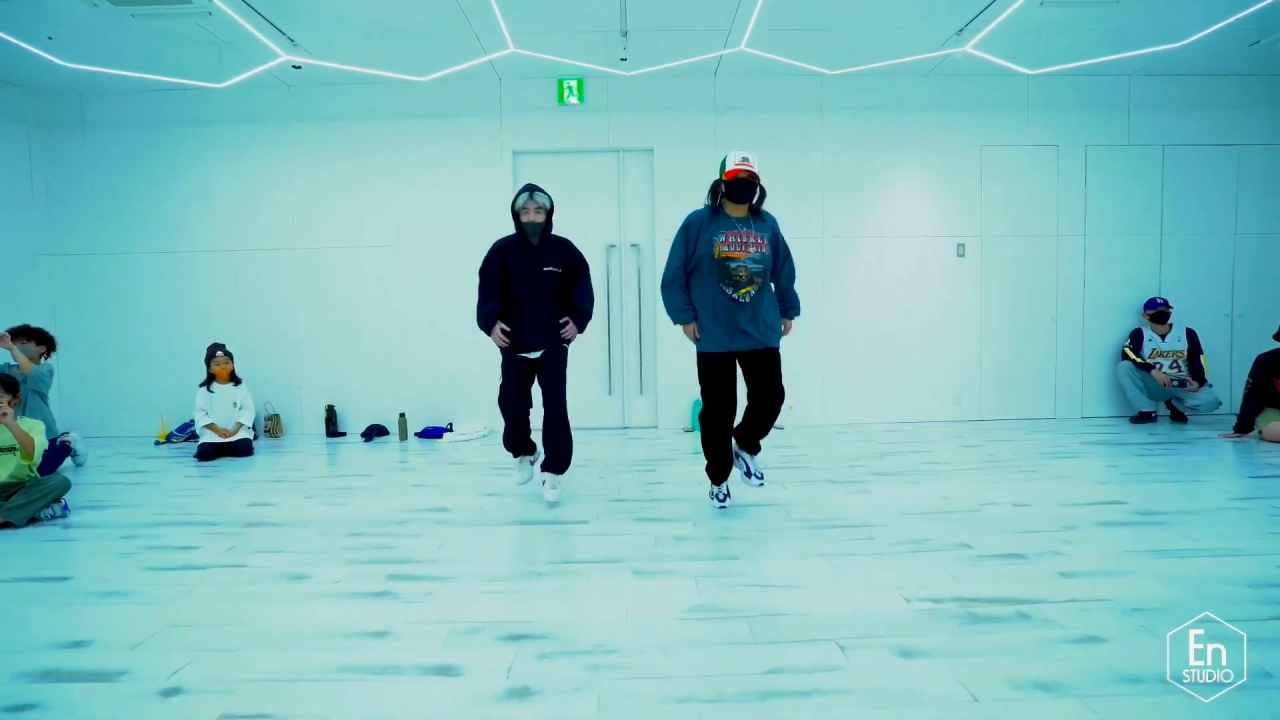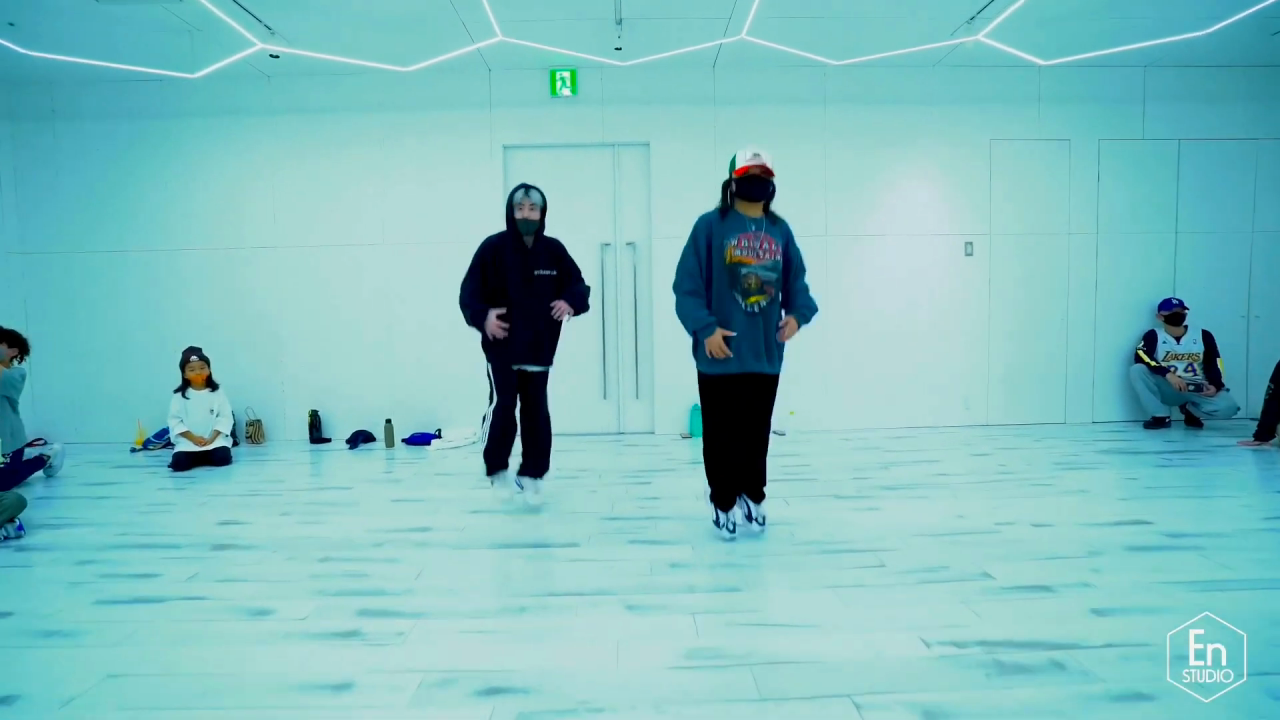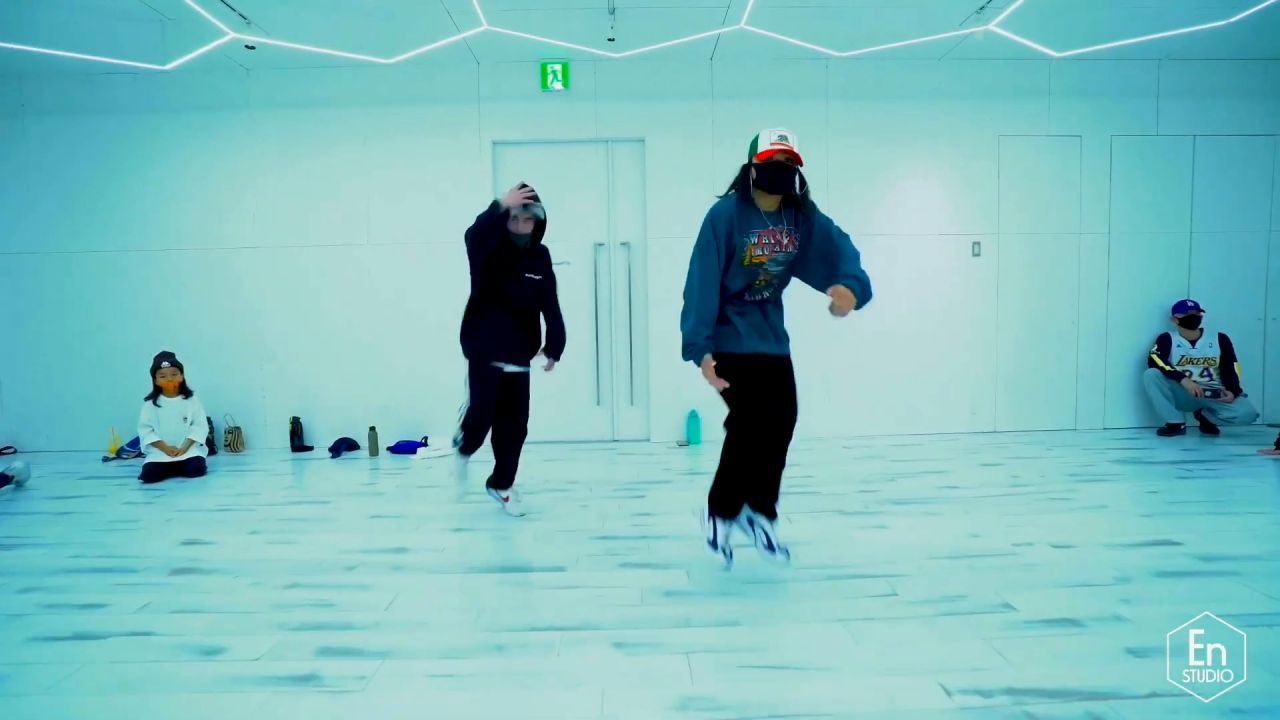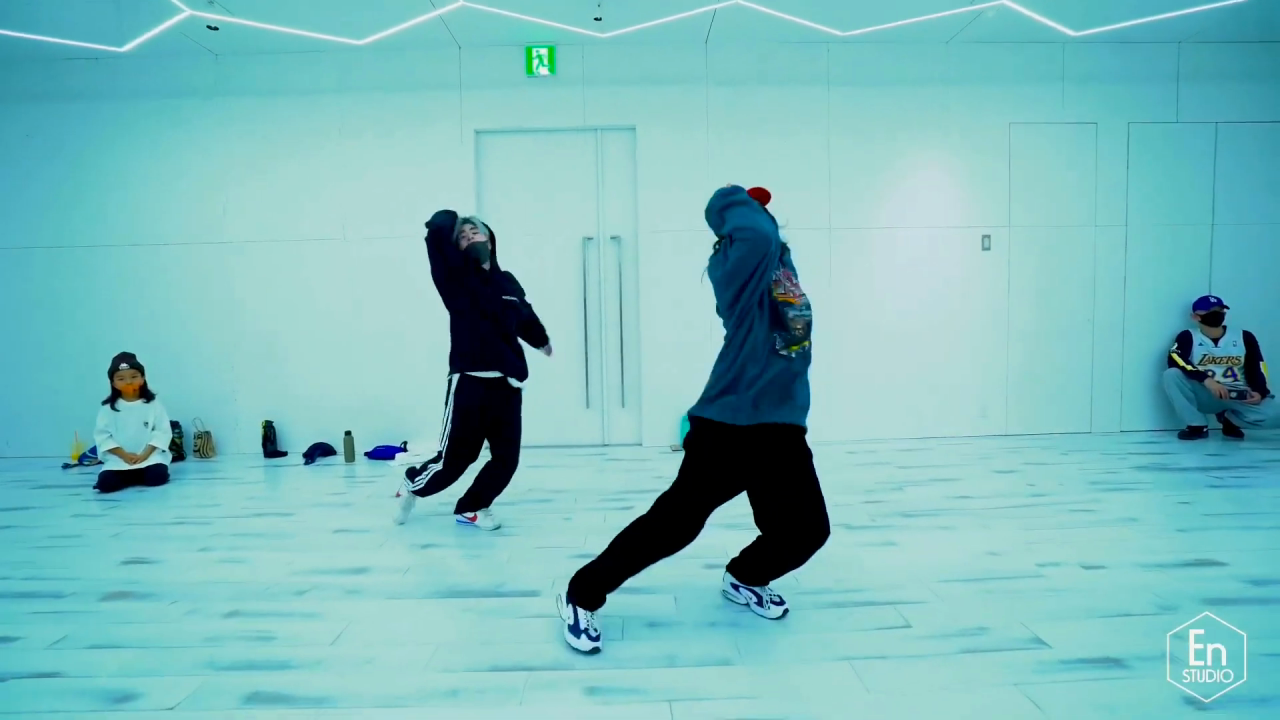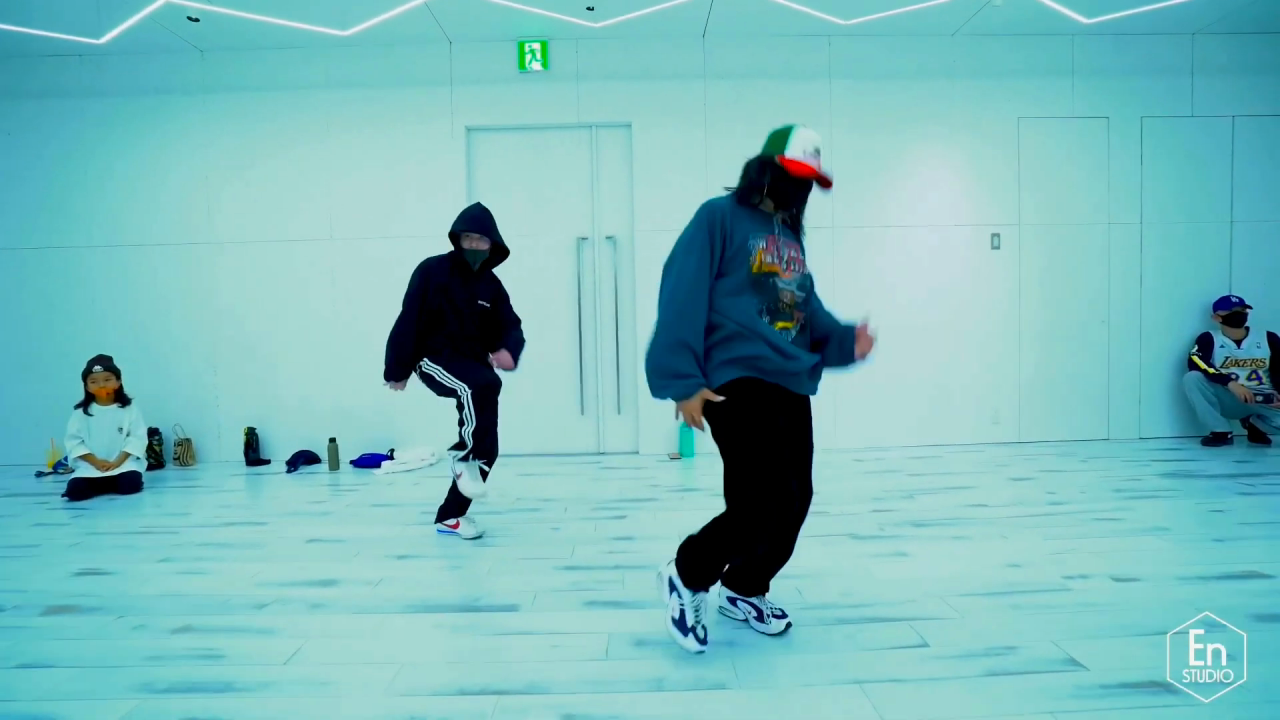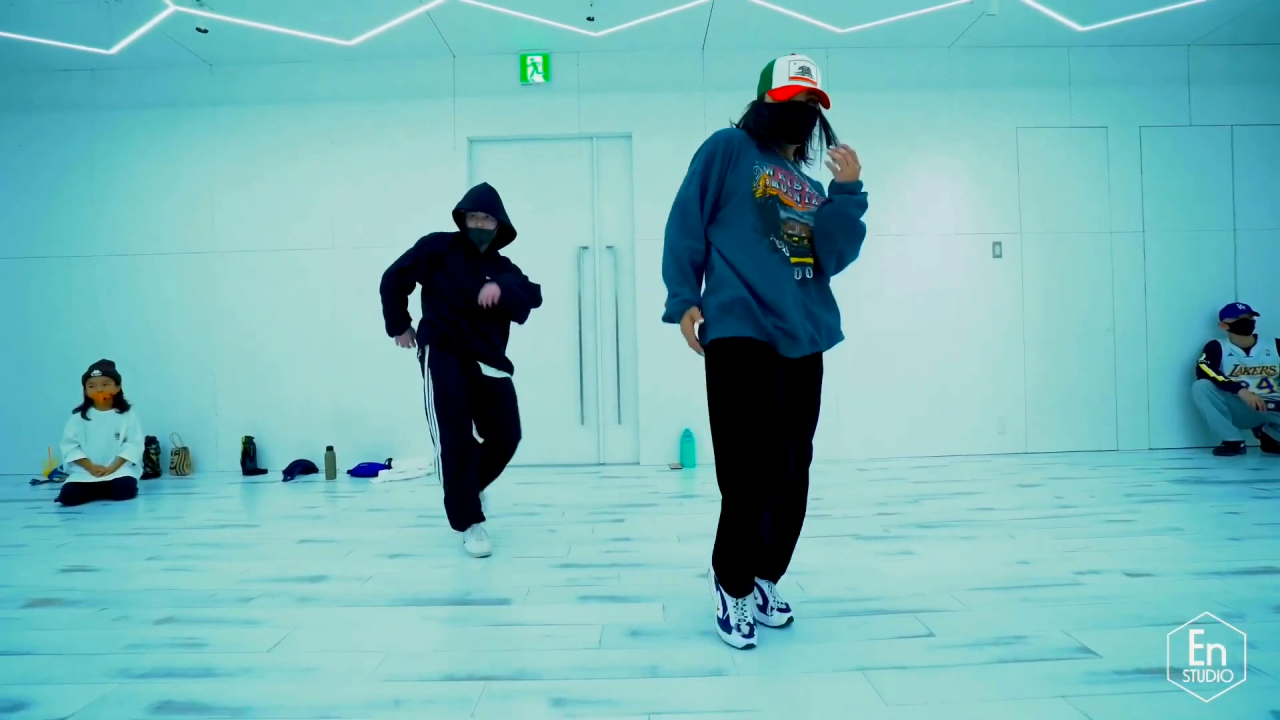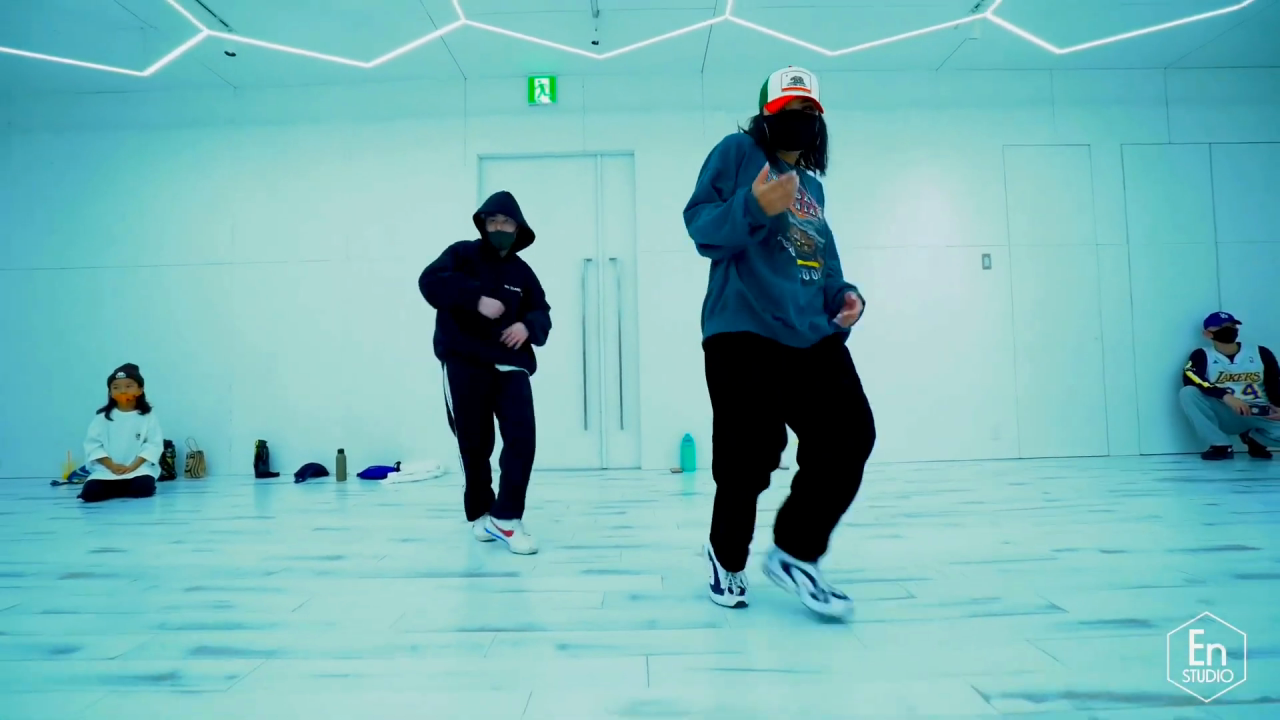
dt=0.3s
person 1, frame 1
left shoulder: (768, 225)
right shoulder: (699, 223)
left elbow: (783, 268)
right elbow: (676, 271)
left wrist: (789, 309)
right wrist: (684, 315)
left hip: (761, 332)
right hip: (715, 335)
left knee: (770, 397)
right knee: (717, 407)
left ankle: (746, 443)
right ankle: (719, 478)
person 1, frame 2
left shoulder: (780, 230)
right shoulder: (710, 226)
left elbow: (795, 280)
right elbow: (687, 285)
left wrist: (797, 314)
right wrist: (705, 328)
left hip: (764, 353)
right hip: (723, 352)
left knee: (757, 433)
right knee: (723, 433)
left ankle: (751, 495)
right ankle: (723, 502)
person 1, frame 3
left shoulder: (804, 216)
right shoulder: (726, 215)
left elbow: (838, 251)
right elbow: (700, 281)
left wrist: (850, 285)
right wrist: (698, 347)
left hip: (768, 336)
right hip: (727, 337)
left knee: (779, 425)
right knee: (752, 421)
left ankle: (760, 512)
right ankle: (722, 511)
person 1, frame 4
left shoulder: (776, 259)
right shoulder: (739, 258)
right elbow: (758, 235)
right wrist: (735, 202)
left hip: (783, 423)
right hip: (733, 415)
left knee: (807, 528)
right knee: (676, 519)
left ankle: (746, 579)
right ankle: (582, 598)
person 1, frame 5
left shoulder: (793, 239)
right shoulder: (720, 218)
left elbow: (810, 320)
right elbow: (684, 298)
left wrist: (845, 343)
right wrist: (681, 380)
left hip: (791, 384)
right hip: (735, 380)
left knee: (785, 504)
right knee: (772, 498)
left ankle: (744, 589)
right ankle: (687, 576)
person 1, frame 6
left shoulder: (812, 187)
right shoulder: (728, 150)
left elbow: (833, 257)
right elbow: (687, 228)
left wrist: (848, 191)
right wrist: (685, 299)
left hip: (804, 341)
right hip: (741, 333)
left knee: (792, 470)
right knee: (753, 467)
left ankle: (763, 578)
person 1, frame 7
left shoulder: (809, 187)
right shoulder: (736, 152)
right elbow: (704, 224)
left wrist: (846, 298)
right wrist: (754, 208)
left hip: (815, 335)
right hip: (745, 330)
left knee: (848, 436)
right knee: (746, 455)
left ankle: (798, 552)
right ankle: (727, 564)
person 2, frame 1
left shoulder: (563, 249)
right shoulder: (503, 250)
left elbow: (581, 283)
right elbow: (487, 289)
left wrist: (579, 318)
right wrist: (490, 322)
left hip: (553, 341)
right hip: (515, 343)
left knee: (555, 405)
right knee: (512, 402)
left ankle: (552, 471)
right ankle: (523, 452)
person 2, frame 2
left shoulder: (554, 250)
right shoulder: (493, 247)
left elbow: (578, 288)
right elbow: (470, 290)
left wrist: (571, 302)
right wrist: (482, 316)
left hip: (538, 351)
right hip: (502, 349)
left knee: (537, 415)
right knee: (502, 410)
left ankle: (531, 475)
right ankle: (497, 469)
person 2, frame 3
left shoulder: (540, 258)
right shoulder: (490, 248)
left elbow: (550, 305)
right elbow: (476, 238)
left wrist: (554, 346)
right wrist: (501, 208)
left hip: (519, 354)
right hip: (483, 346)
left knee: (514, 425)
right knee: (481, 409)
left ankle: (500, 485)
right ankle: (463, 448)
person 2, frame 4
left shoulder: (507, 282)
right shoulder: (454, 272)
left elbow: (525, 318)
right elbow: (438, 232)
left wrist: (541, 340)
right wrist: (452, 226)
left hip: (508, 380)
right hip: (470, 376)
left knee: (506, 457)
right knee: (454, 456)
left ankle: (471, 507)
right ankle: (412, 487)
person 2, frame 5
left shoulder: (491, 284)
right shoulder: (433, 271)
left elbow: (510, 328)
right elbow: (409, 322)
left wrist: (509, 350)
right wrist: (397, 369)
left hip: (475, 366)
right hip: (436, 360)
left knee: (485, 448)
right knee: (484, 387)
left ankle: (451, 516)
right ankle: (466, 458)
person 2, frame 6
left shoulder: (502, 269)
right shoulder: (436, 248)
left elbow: (532, 296)
right elbow: (394, 280)
left wrist: (503, 289)
right wrist: (399, 325)
left hip: (488, 360)
right hip: (443, 355)
left knee: (506, 437)
right knee: (456, 440)
left ankle: (469, 492)
right ankle: (469, 523)
person 2, frame 7
left shoulder: (522, 272)
right shoulder: (463, 253)
left elbow: (541, 317)
right elbow: (431, 283)
left wrist: (527, 327)
right wrist: (476, 299)
left hip: (509, 364)
right hip: (463, 363)
left knee: (521, 436)
right knee: (473, 441)
left ankle: (505, 518)
right ankle: (480, 514)
